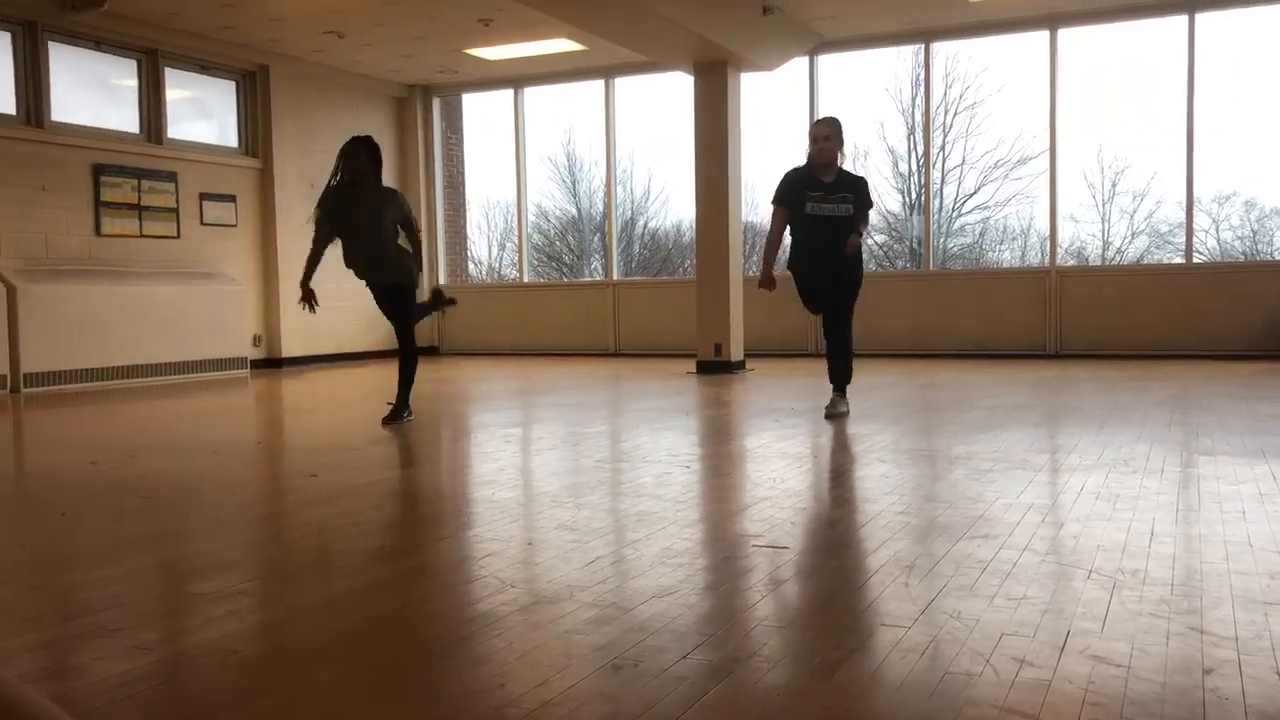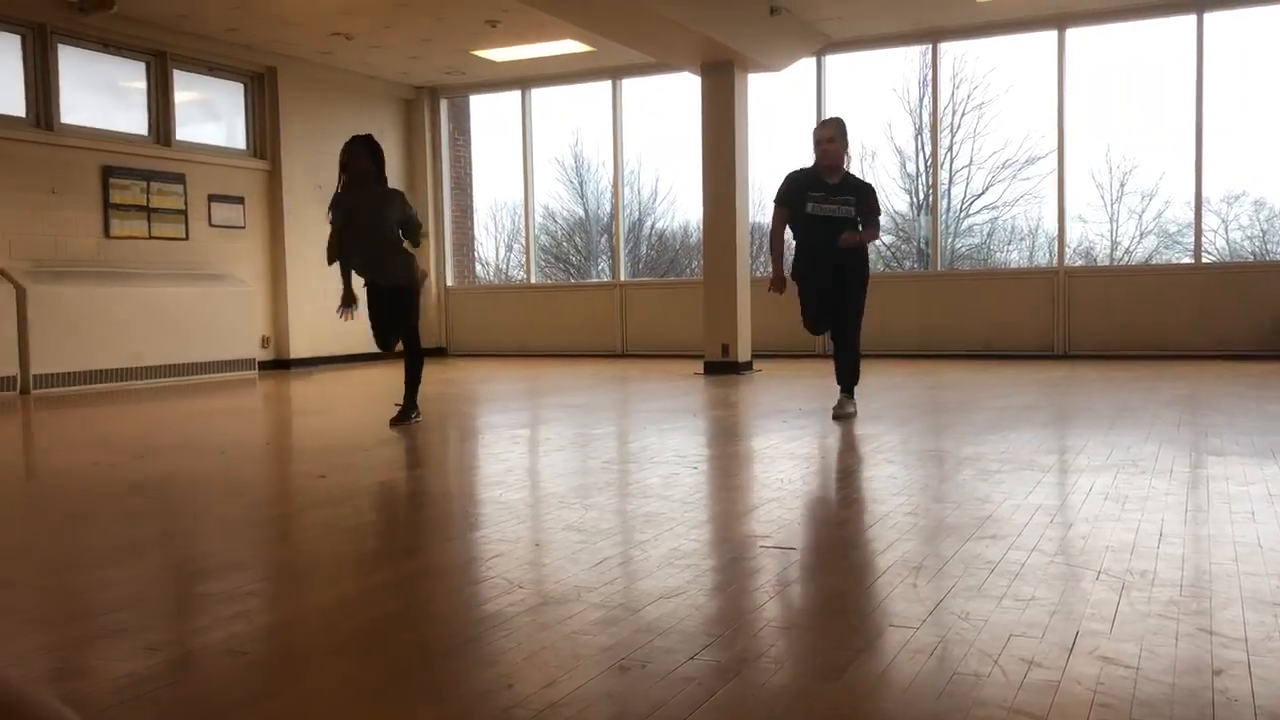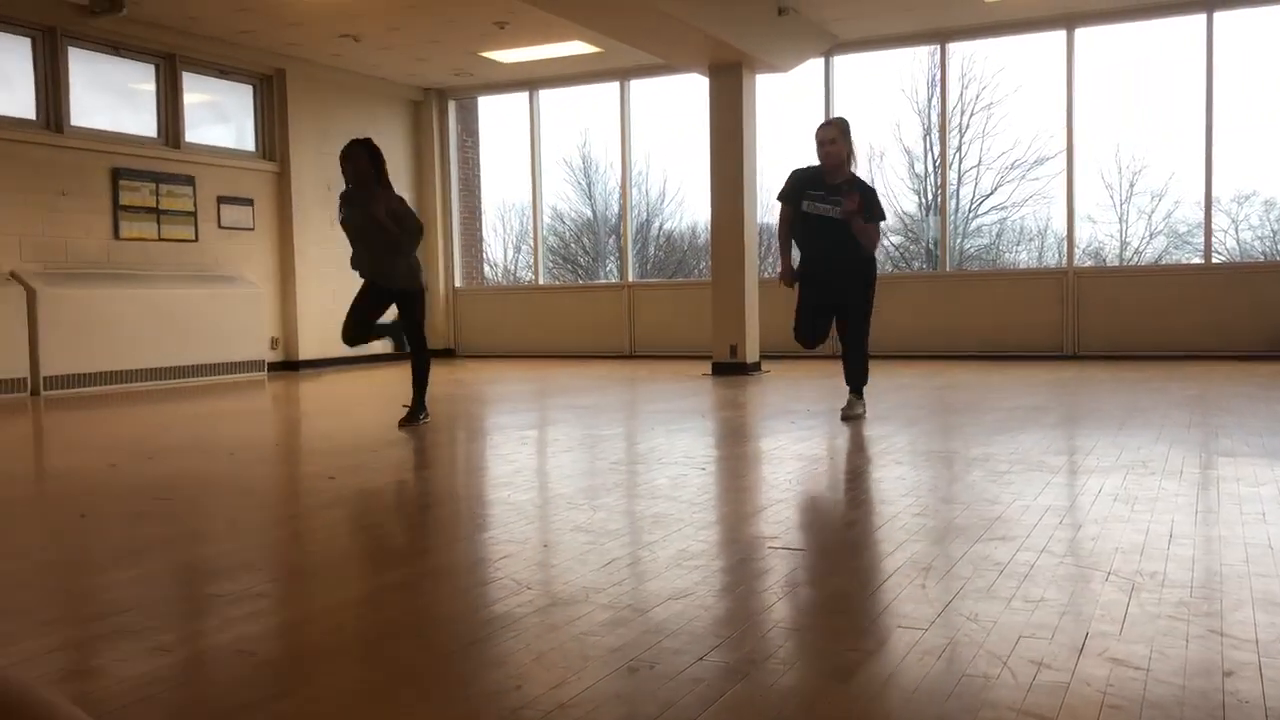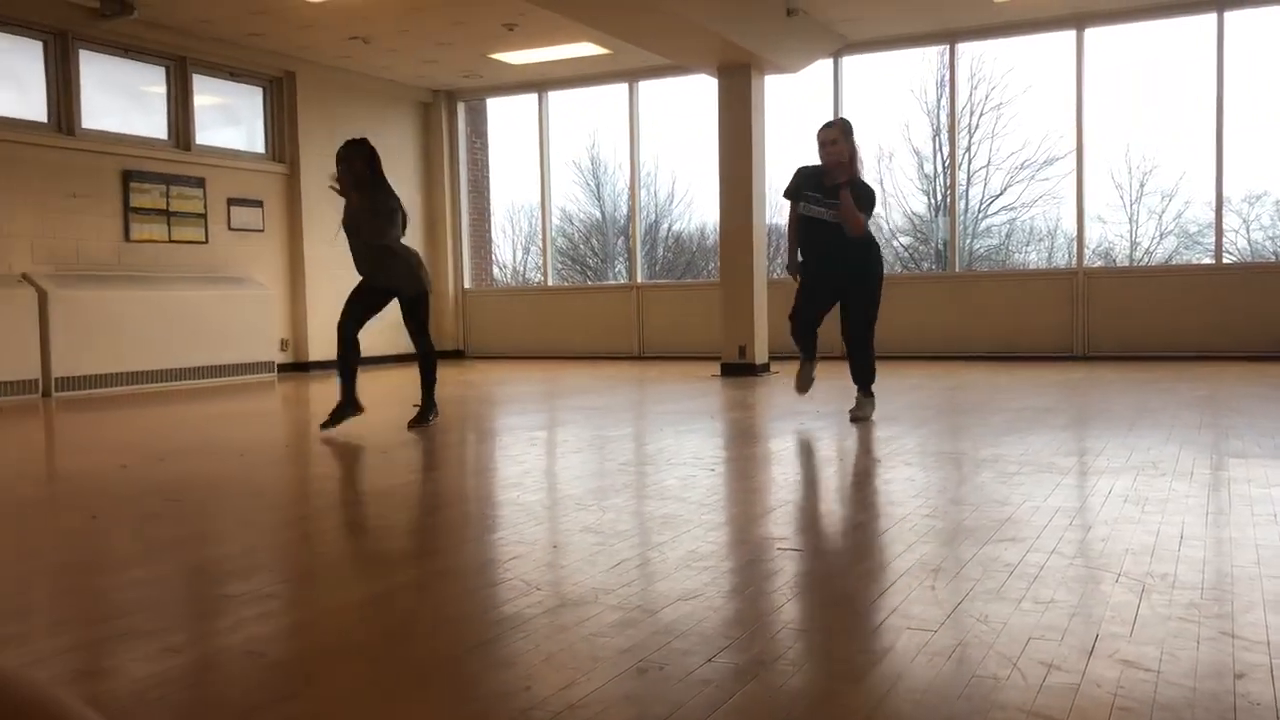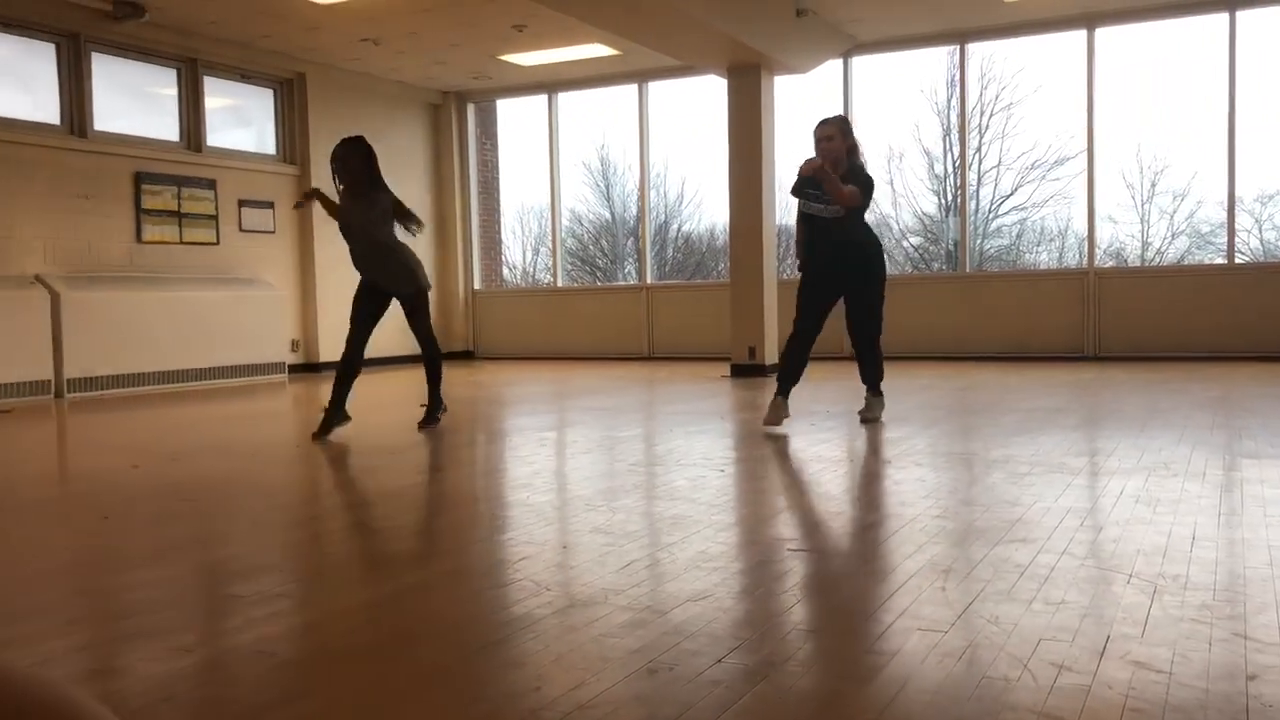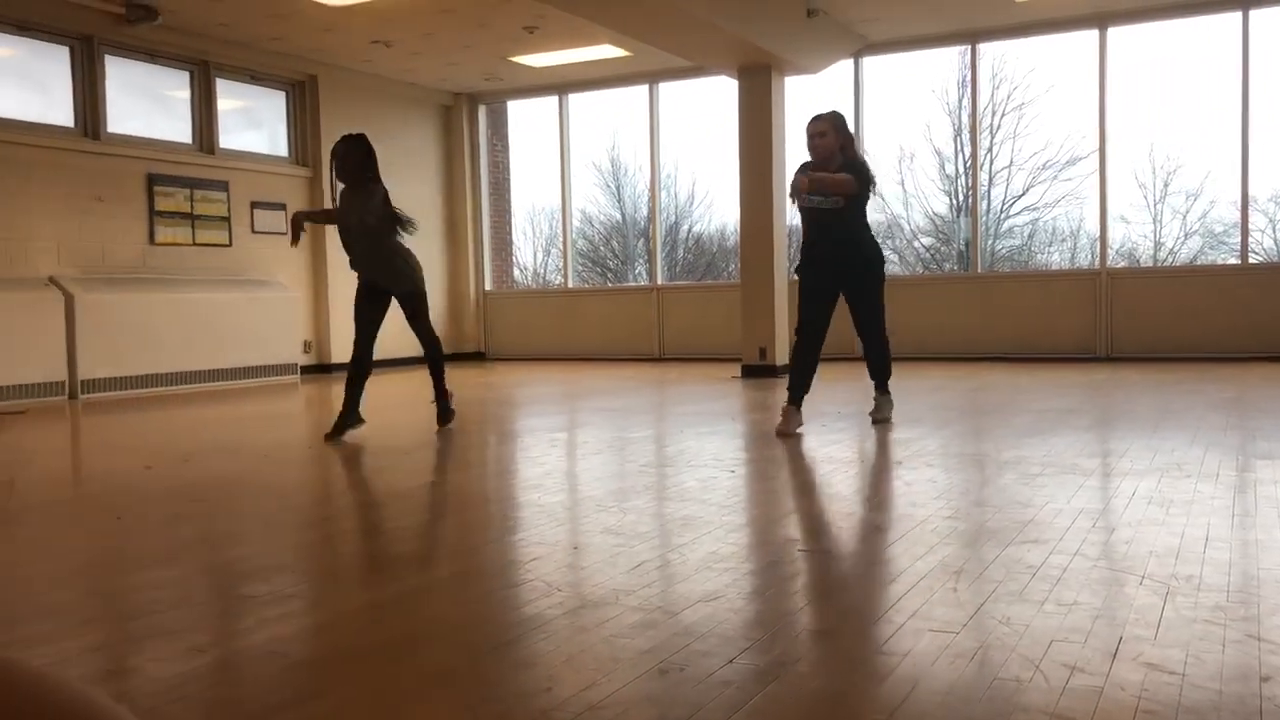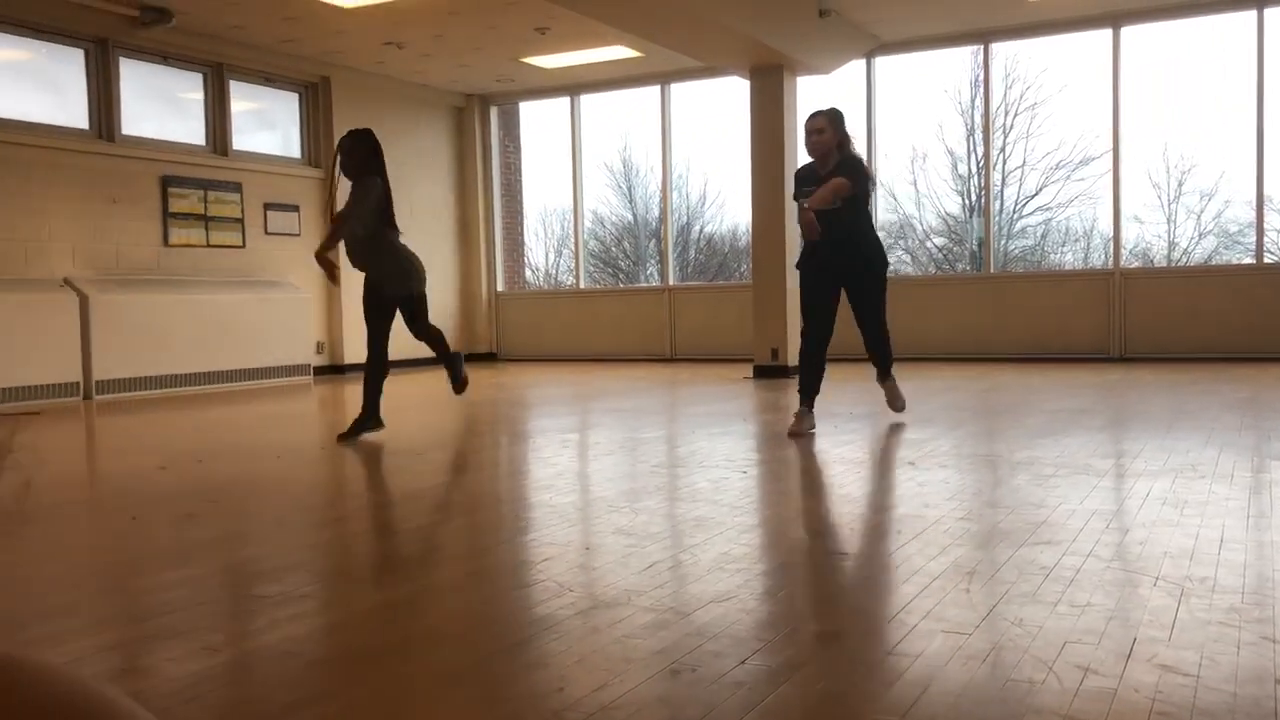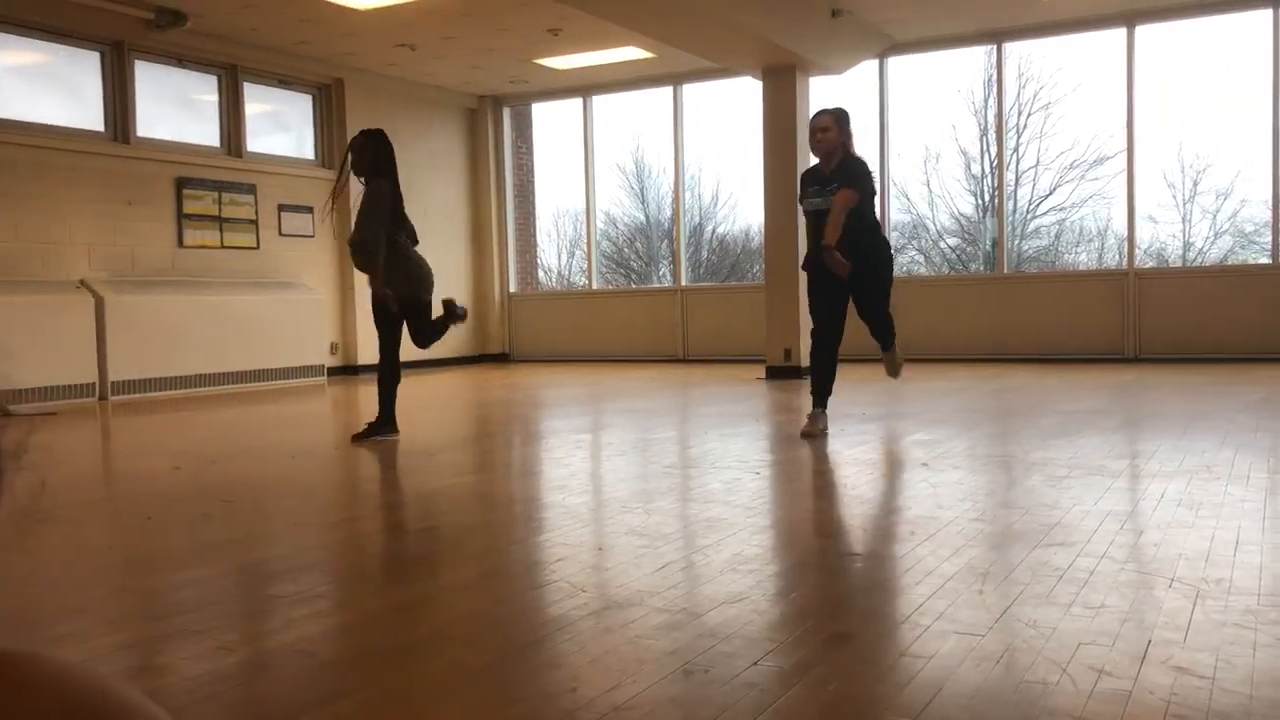
dt=0.1s
person 1, frame 1
left shoulder: (855, 184)
right shoulder: (795, 181)
left elbow: (863, 217)
right elbow: (778, 224)
left wrist: (858, 235)
right wrist: (767, 267)
left hip: (845, 266)
right hip: (807, 265)
left knee: (838, 327)
left ankle: (839, 394)
person 1, frame 2
left shoulder: (860, 189)
right shoulder: (797, 182)
left elbow: (873, 230)
right elbow: (777, 226)
left wrist: (857, 237)
right wrist: (777, 269)
left hip: (850, 270)
right hip: (810, 268)
left knee: (845, 332)
right knee: (817, 325)
left ankle: (847, 395)
person 1, frame 3
left shoulder: (864, 192)
right shoulder: (801, 180)
left elbow: (870, 243)
right elbow: (785, 223)
left wrist: (853, 216)
right wrist: (786, 264)
left hip: (856, 273)
right hip: (815, 271)
left knee: (853, 334)
right knee: (808, 335)
left ankle: (856, 396)
right ankle: (821, 317)
person 1, frame 4
left shoulder: (863, 192)
right shoulder: (805, 179)
left elbow: (857, 230)
right elbow: (794, 218)
left wrist: (843, 190)
right wrist: (792, 257)
left hip: (860, 272)
right hip: (817, 269)
left knee: (857, 335)
right knee: (800, 321)
left ankle: (865, 395)
right ankle: (808, 359)
person 1, frame 5
left shoulder: (861, 181)
right shoulder: (807, 177)
left elbow: (845, 196)
left wrist: (825, 173)
right wrist: (801, 254)
left hip: (861, 269)
right hip: (819, 268)
left knee: (864, 333)
right knee: (803, 330)
left ankle: (874, 396)
right ankle: (780, 398)
person 1, frame 6
left shoulder: (855, 172)
right shoulder: (804, 173)
left elbow: (836, 184)
left wrist: (810, 181)
left hip: (861, 264)
right hip: (817, 265)
left knee: (872, 331)
right knee: (808, 334)
left ankle: (882, 394)
right ankle: (793, 407)
person 1, frame 7
left shoulder: (853, 169)
right shoulder: (803, 175)
left elbow: (834, 188)
left wrist: (810, 208)
left hip: (863, 261)
right hip: (818, 264)
left knee: (873, 327)
right knee: (814, 334)
left ankle: (886, 378)
right ankle: (805, 409)
person 1, frame 8
left shoulder: (855, 171)
right shoulder: (809, 178)
left elbow: (840, 207)
left wrist: (829, 246)
right wrist: (818, 252)
left hip: (868, 260)
right hip: (827, 265)
left knee: (876, 320)
right knee: (824, 336)
left ankle: (889, 347)
right ankle: (819, 410)
person 2, frame 1
left shoulder: (391, 198)
right shoulder: (336, 198)
left elbow: (413, 232)
right elbow: (321, 241)
left wrist: (417, 265)
right wrist: (305, 281)
left hip: (399, 274)
right hip: (374, 279)
left knee: (404, 336)
right knee: (405, 322)
left ankle: (403, 404)
right ankle: (434, 301)
person 2, frame 2
left shoulder: (393, 198)
right shoulder: (342, 200)
left elbow: (416, 234)
right elbow: (339, 245)
right wrist: (347, 288)
left hip: (403, 275)
right hip: (375, 279)
left knee: (409, 338)
right knee: (385, 341)
left ankle: (410, 405)
person 2, frame 3
left shoulder: (391, 202)
right shoulder: (348, 201)
left elbow: (413, 239)
left wrist: (382, 219)
left hip: (405, 278)
right hip: (376, 280)
left knee: (415, 340)
right knee: (352, 334)
left ankle: (419, 406)
right ankle: (392, 329)
person 2, frame 4
left shoulder: (384, 200)
right shoulder: (354, 198)
left elbow: (384, 238)
left wrist: (356, 201)
left hip: (407, 277)
right hip: (375, 280)
left knee: (421, 341)
right knee: (346, 329)
left ankle: (429, 406)
right ankle: (349, 399)
person 2, frame 5
left shoulder: (377, 196)
right shoulder: (350, 196)
left elbow: (356, 221)
left wrist: (319, 197)
left hip: (405, 275)
right hip: (374, 279)
left knee: (424, 337)
right knee: (355, 341)
left ankle: (435, 403)
right ankle: (336, 409)
person 2, frame 6
left shoulder: (369, 192)
right shoulder: (352, 193)
left elbow: (344, 217)
left wrist: (303, 217)
left hip: (401, 272)
right hip: (372, 276)
left knee: (424, 332)
right knee: (363, 342)
left ankle: (442, 397)
right ankle: (349, 411)
person 2, frame 7
left shoulder: (368, 186)
right shoulder: (364, 187)
left elbow: (350, 221)
left wrist: (323, 250)
left hip: (402, 274)
right hip: (378, 277)
left knee: (420, 330)
right knee: (376, 346)
left ankle: (451, 362)
right ankle: (370, 415)
person 2, frame 8
left shoulder: (379, 189)
right shoulder: (376, 190)
left elbow: (376, 235)
left wrist: (377, 279)
left hip: (408, 278)
right hip: (388, 281)
left knee: (422, 337)
right knee: (388, 349)
left ankle: (450, 314)
right ankle: (386, 420)
